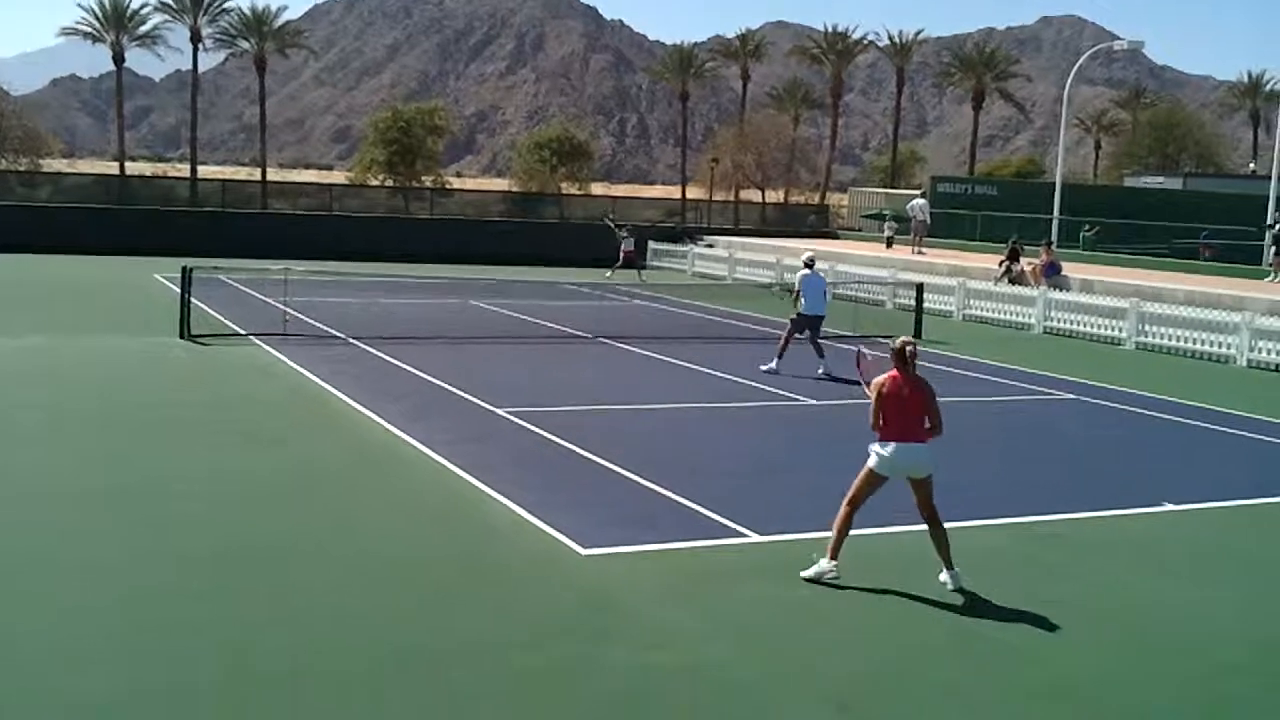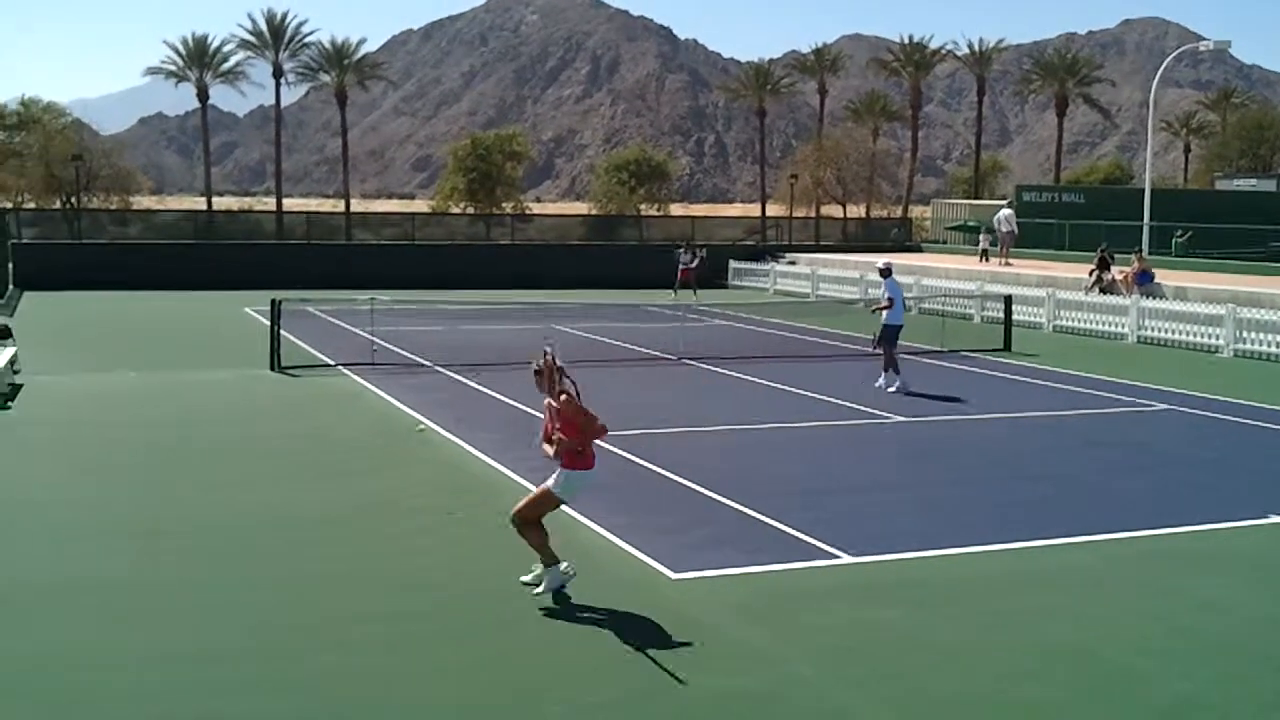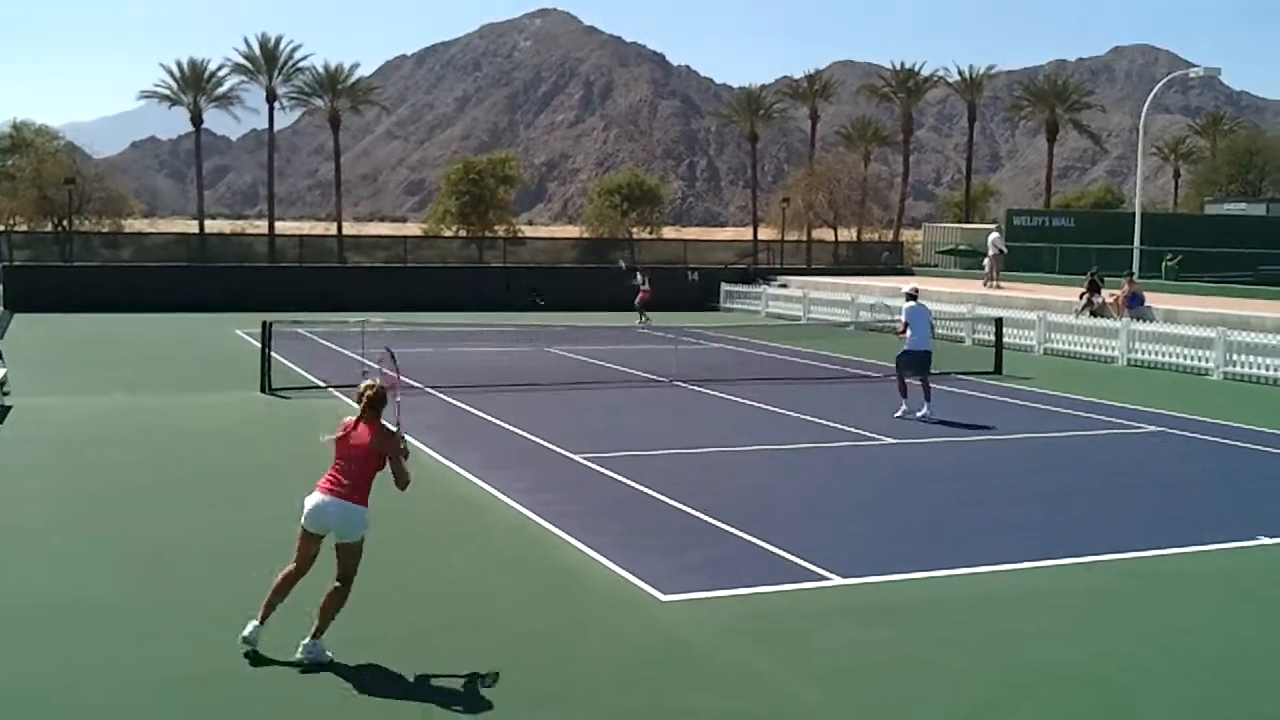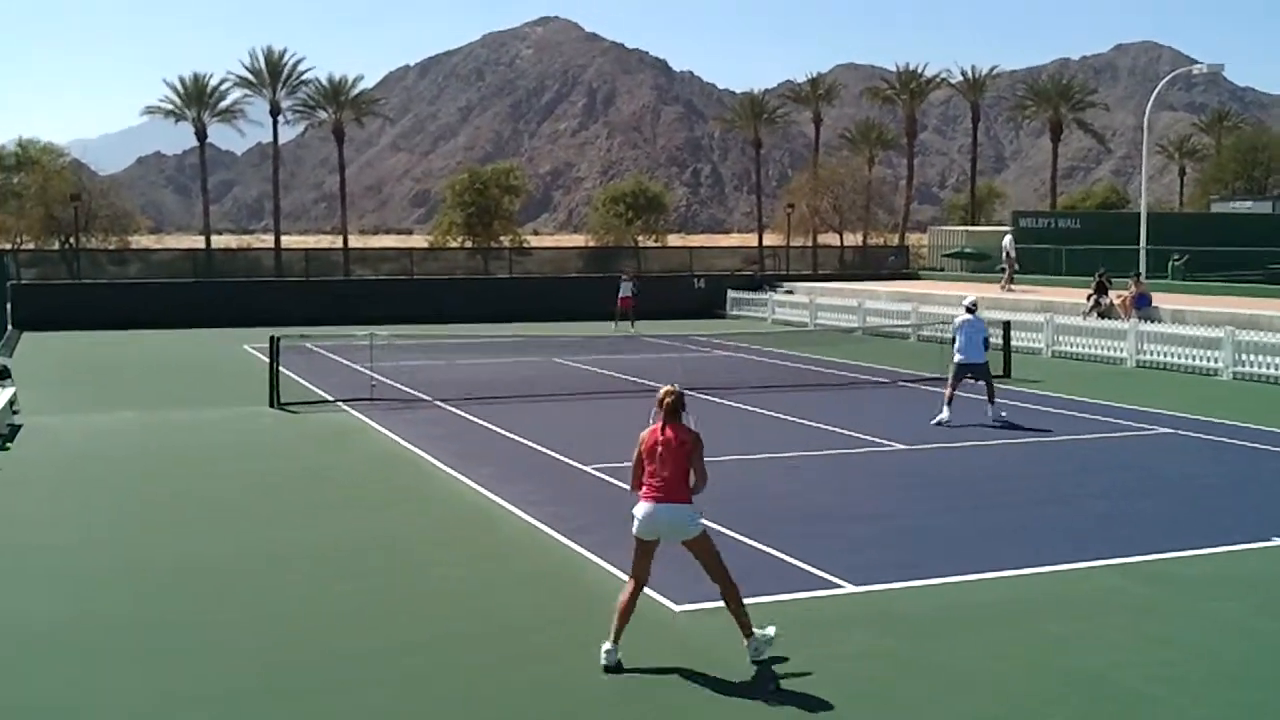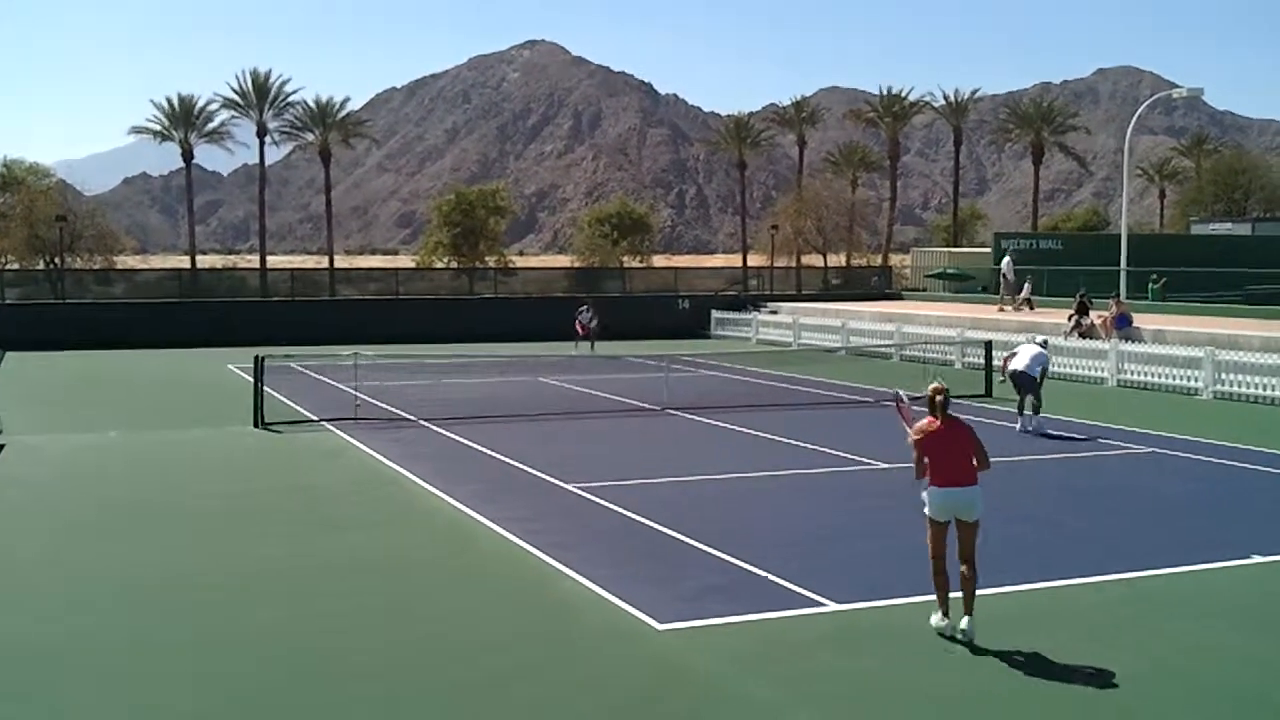
dt=1s
person 1, frame 1
left shoulder: (881, 383)
right shoulder: (924, 386)
left elbow: (876, 425)
right elbow: (937, 429)
left hip: (890, 452)
right hip: (919, 453)
left knee: (850, 504)
right knee: (928, 514)
left ankle: (829, 563)
right ankle: (950, 572)
person 1, frame 2
left shoulder: (566, 402)
right shoulder: (550, 404)
left elbow: (600, 429)
right elbow: (546, 441)
left wrist: (565, 444)
right wrist: (553, 450)
left hip: (574, 475)
right hip: (570, 471)
left knee: (519, 517)
right knee: (531, 516)
left ankle: (554, 568)
right ankle: (548, 568)
person 1, frame 3
left shoulder: (346, 425)
right shoulder: (388, 438)
right elbow: (402, 484)
right wrist: (402, 456)
left hip: (319, 502)
right hip: (351, 512)
left knee: (299, 568)
right knee: (344, 581)
left ankle: (256, 625)
right ankle: (312, 643)
person 1, frame 4
left shoulder: (645, 436)
right shoulder: (691, 437)
left elbow: (634, 485)
right elbow: (700, 480)
right wrist: (686, 492)
left hip: (647, 510)
right hip: (682, 514)
left knee: (636, 584)
right knee: (723, 578)
left ankle: (611, 647)
right ankle: (751, 639)
person 1, frame 5
left shoulder: (921, 429)
right shoulder: (964, 426)
left elbow: (919, 473)
right elbow: (984, 463)
left hip: (940, 494)
right hip: (969, 492)
left knee: (938, 558)
right knee: (967, 559)
left ankle: (944, 617)
right ankle: (967, 619)
